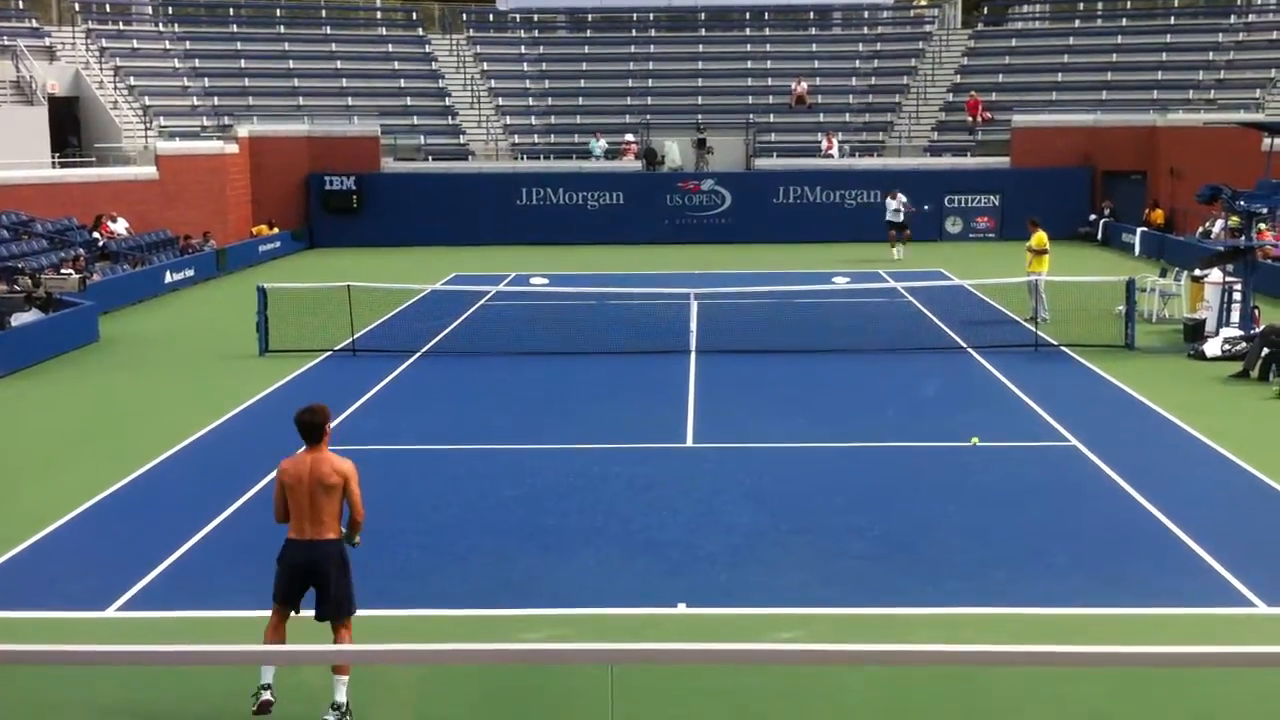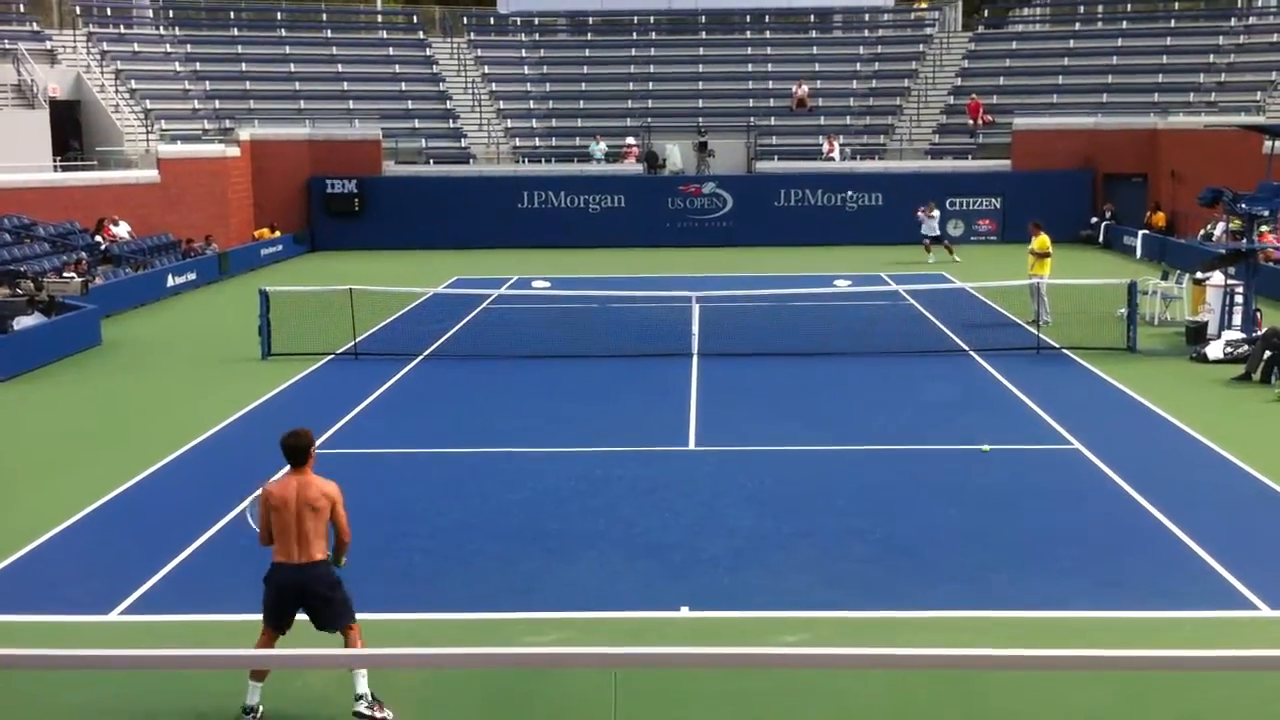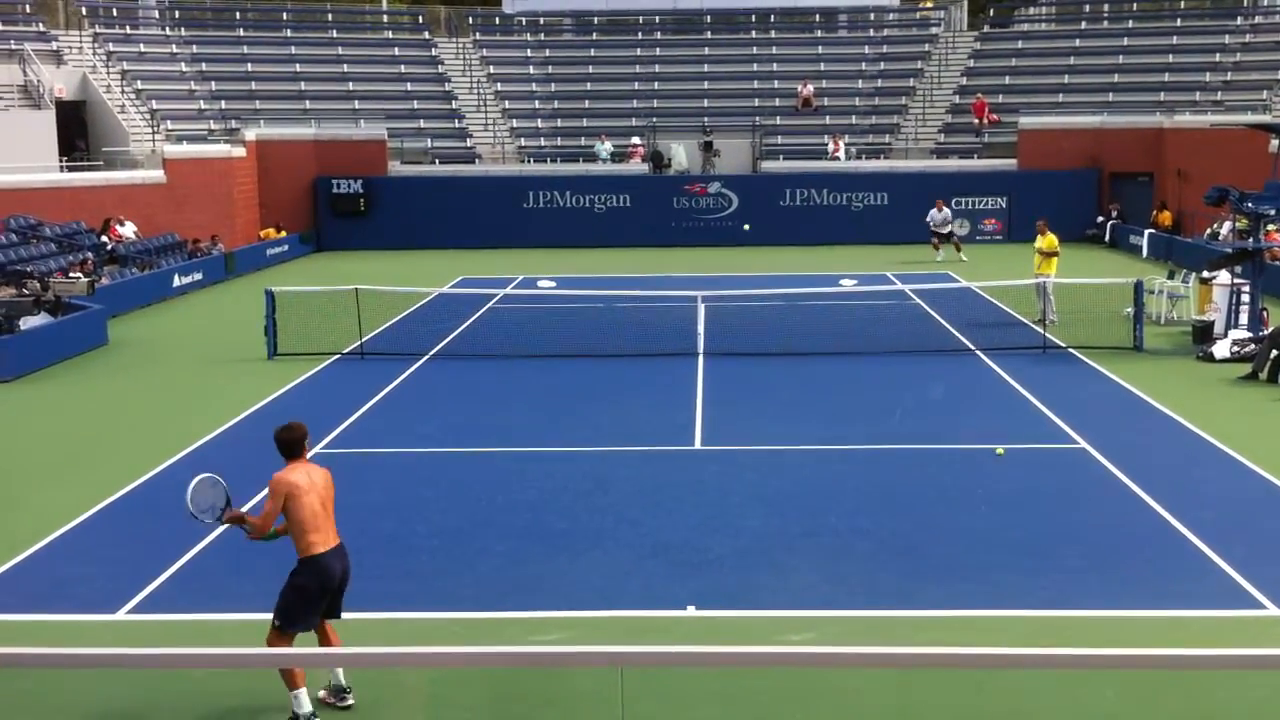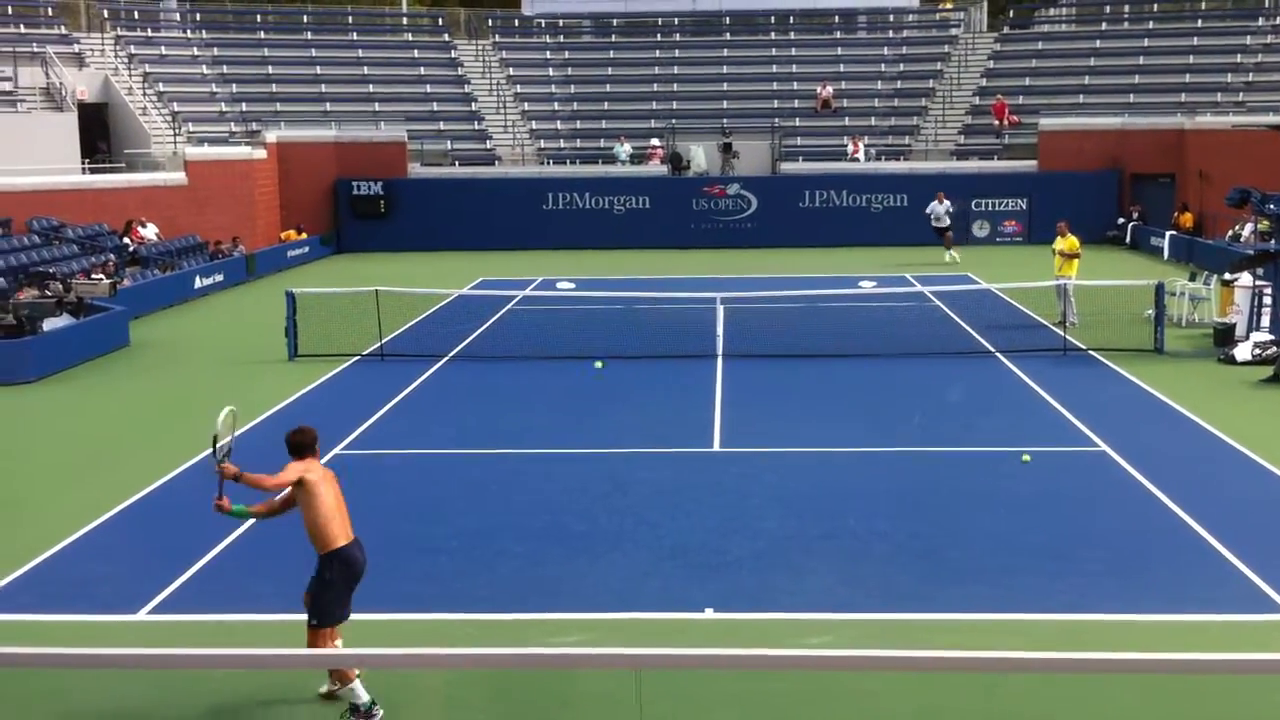
dt=0.3s
person 1, frame 1
left shoulder: (286, 468)
right shoulder: (343, 467)
left elbow: (280, 516)
right elbow: (357, 516)
right wrist: (351, 536)
left hip: (294, 551)
right hip: (329, 551)
left knee: (278, 617)
right knee: (342, 628)
left ankle: (265, 688)
person 1, frame 2
left shoulder: (269, 491)
right shoulder: (329, 490)
left elbow: (266, 540)
right elbow: (345, 537)
right wrist: (337, 558)
left hip: (283, 575)
right hip: (319, 573)
left knee: (268, 636)
right knee: (352, 633)
person 1, frame 3
left shoulder: (282, 479)
right shoulder: (323, 474)
left elbow: (262, 527)
left wrist: (239, 518)
right wrist: (272, 533)
left hip: (314, 566)
right hip: (339, 559)
left knee: (279, 640)
right knee: (321, 622)
right ankle: (339, 689)
person 1, frame 4
left shoulder: (303, 469)
right shoulder: (323, 474)
left elbow: (269, 484)
right elbow: (268, 509)
left wrist: (237, 475)
right wrist: (234, 510)
left hip: (338, 559)
right hip: (350, 552)
left knee: (319, 641)
right knee: (312, 600)
right ankle: (343, 678)
